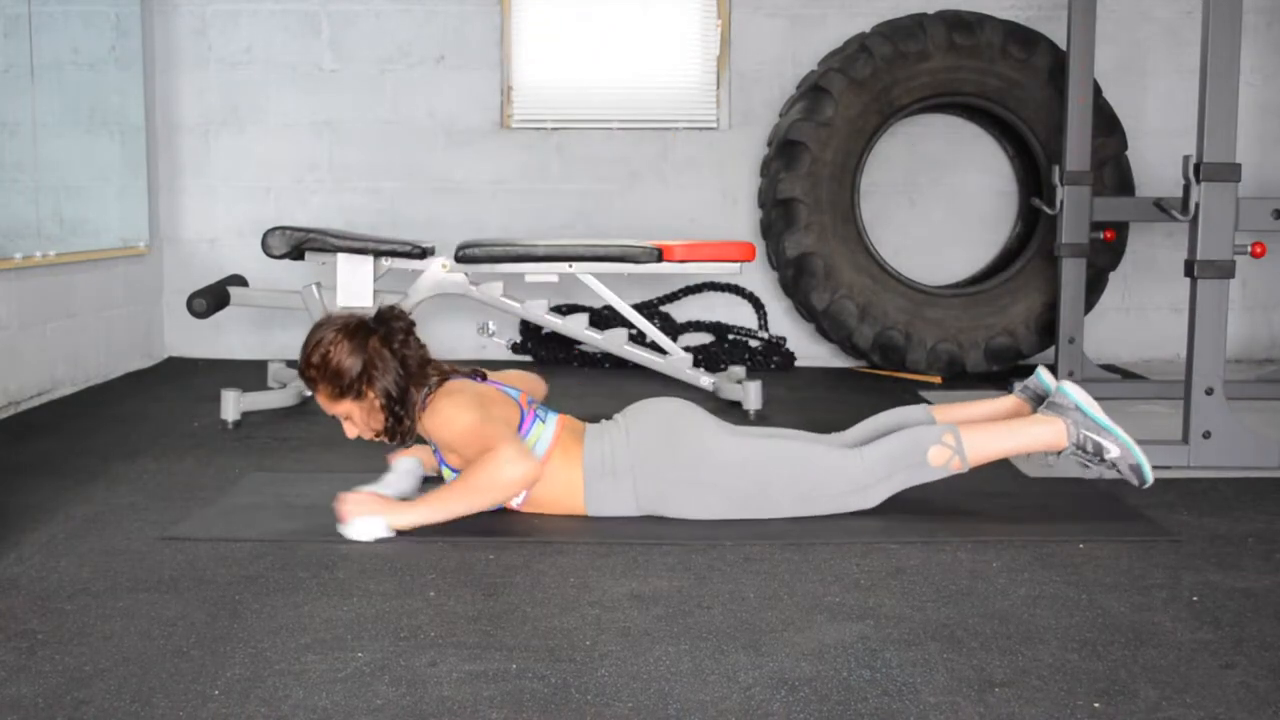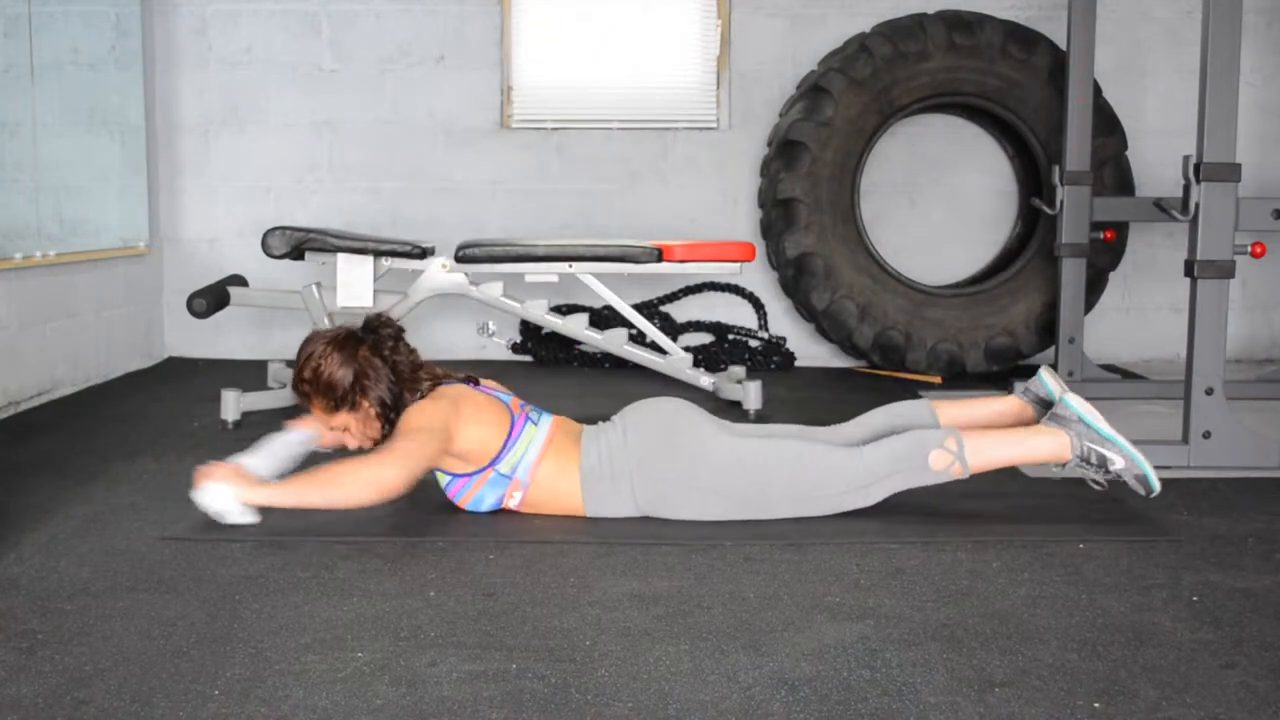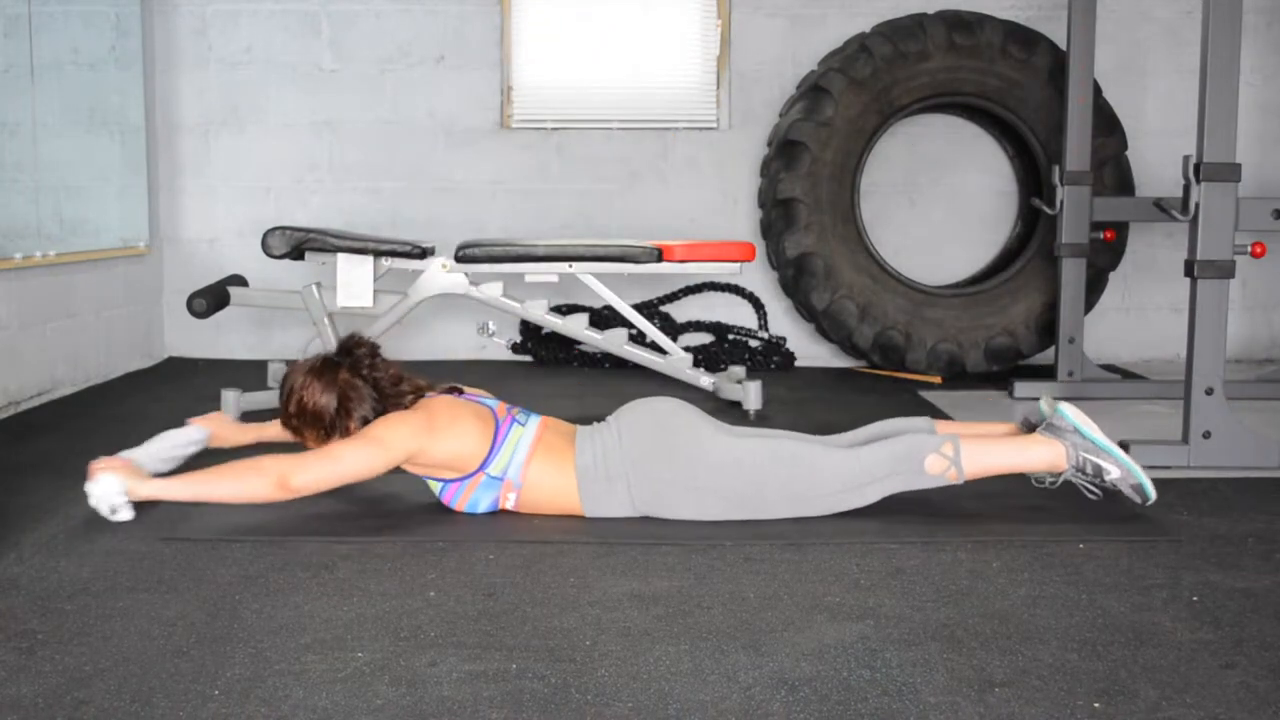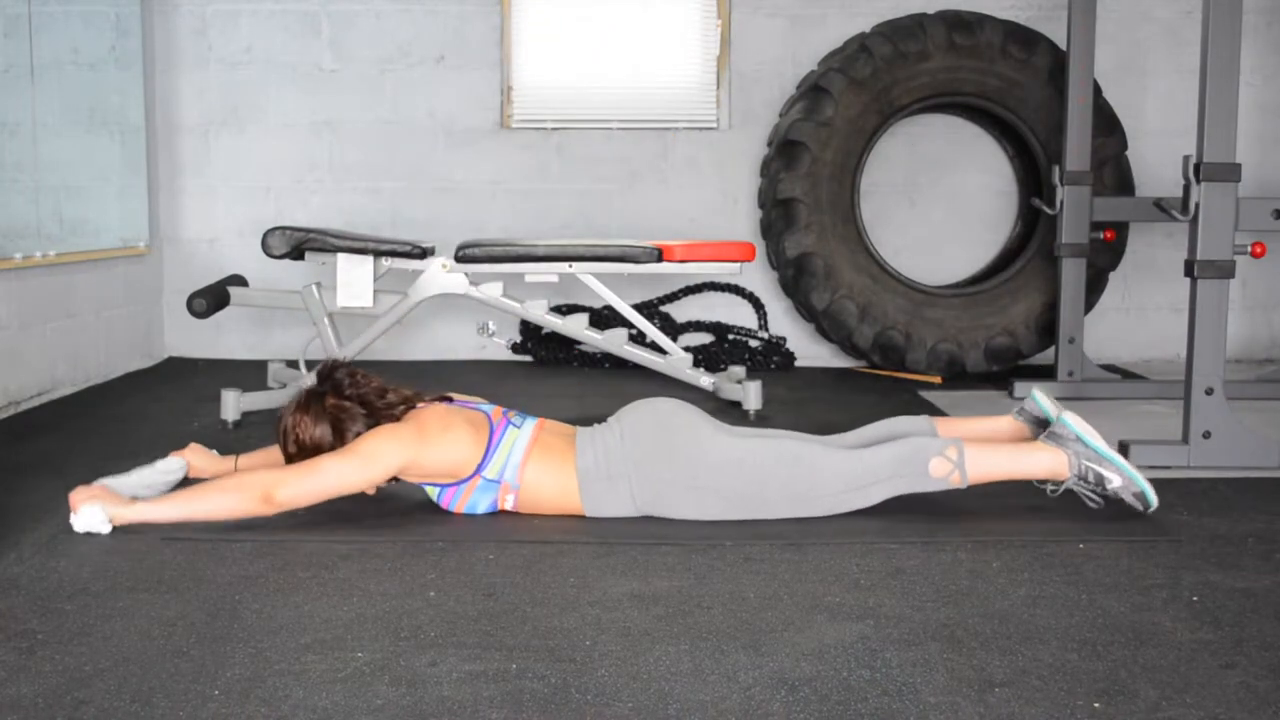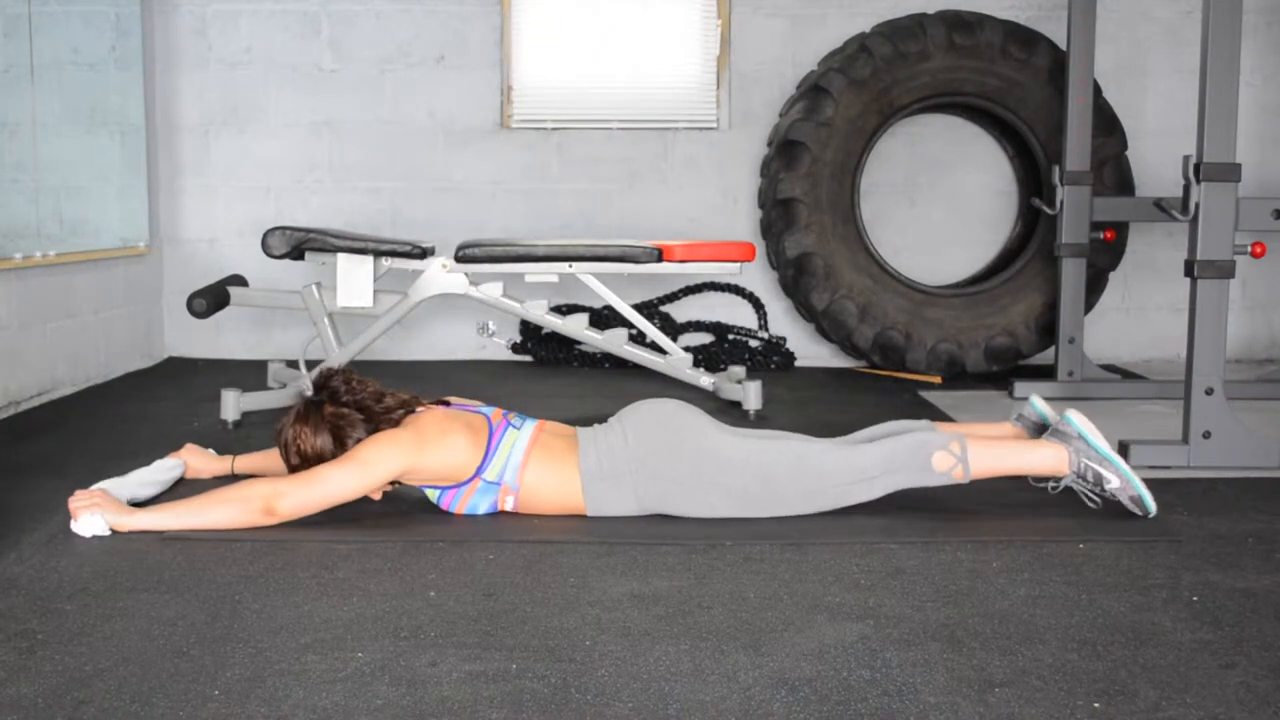
dt=0.2s
person 1, frame 1
left shoulder: (440, 413)
right shoulder: (443, 384)
left elbow: (500, 467)
left wrist: (403, 510)
left hip: (664, 469)
right hip: (656, 436)
left knee: (870, 476)
right knee: (850, 449)
left ankle: (1061, 430)
right ankle: (1029, 399)
person 1, frame 2
left shoulder: (426, 417)
right shoulder: (443, 388)
left elbow: (382, 479)
left wrist: (253, 488)
right wrist: (334, 423)
left hip: (662, 469)
right hip: (657, 436)
left knee: (870, 477)
right knee: (850, 442)
left ankle: (1066, 445)
right ankle: (1028, 405)
person 1, frame 3
left shoulder: (405, 433)
right shoulder: (422, 401)
left elbow: (293, 481)
right elbow: (323, 431)
left wrist: (147, 484)
right wrist: (240, 429)
left hip: (654, 469)
right hip: (652, 436)
left knee: (860, 479)
right knee: (845, 454)
left ankle: (1060, 453)
right ankle: (1034, 430)
person 1, frame 4
left shoulder: (403, 442)
right shoulder: (408, 412)
left elbow: (278, 496)
right elbow: (308, 449)
left wrist: (129, 510)
right wrist: (218, 460)
left hip: (654, 468)
right hip: (654, 438)
left knee: (860, 479)
right knee: (847, 451)
left ankle: (1064, 459)
right ankle: (1025, 426)
person 1, frame 5
left shoulder: (404, 446)
right shoulder: (409, 416)
left elbow: (276, 507)
right elbow: (311, 455)
left wrist: (127, 515)
right wrist: (219, 461)
left hip: (656, 466)
right hip: (651, 439)
left knee: (861, 474)
right knee: (851, 454)
left ankle: (1062, 455)
right ankle: (1027, 431)
